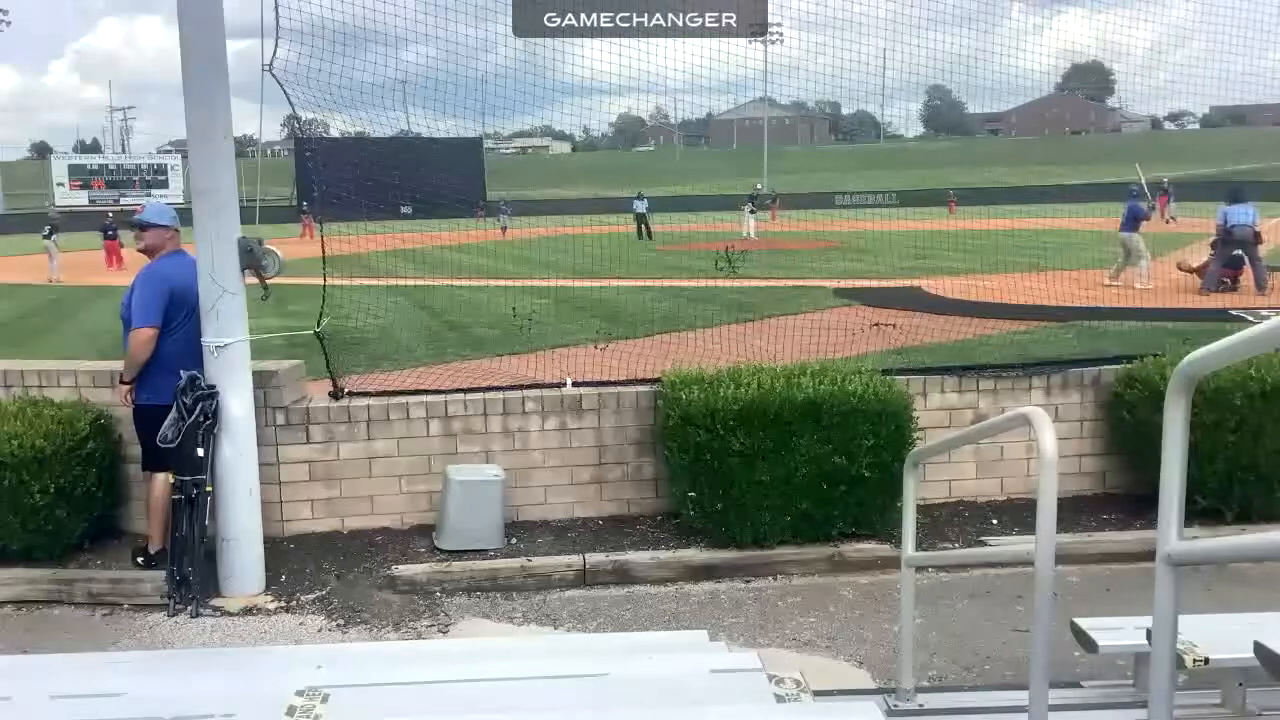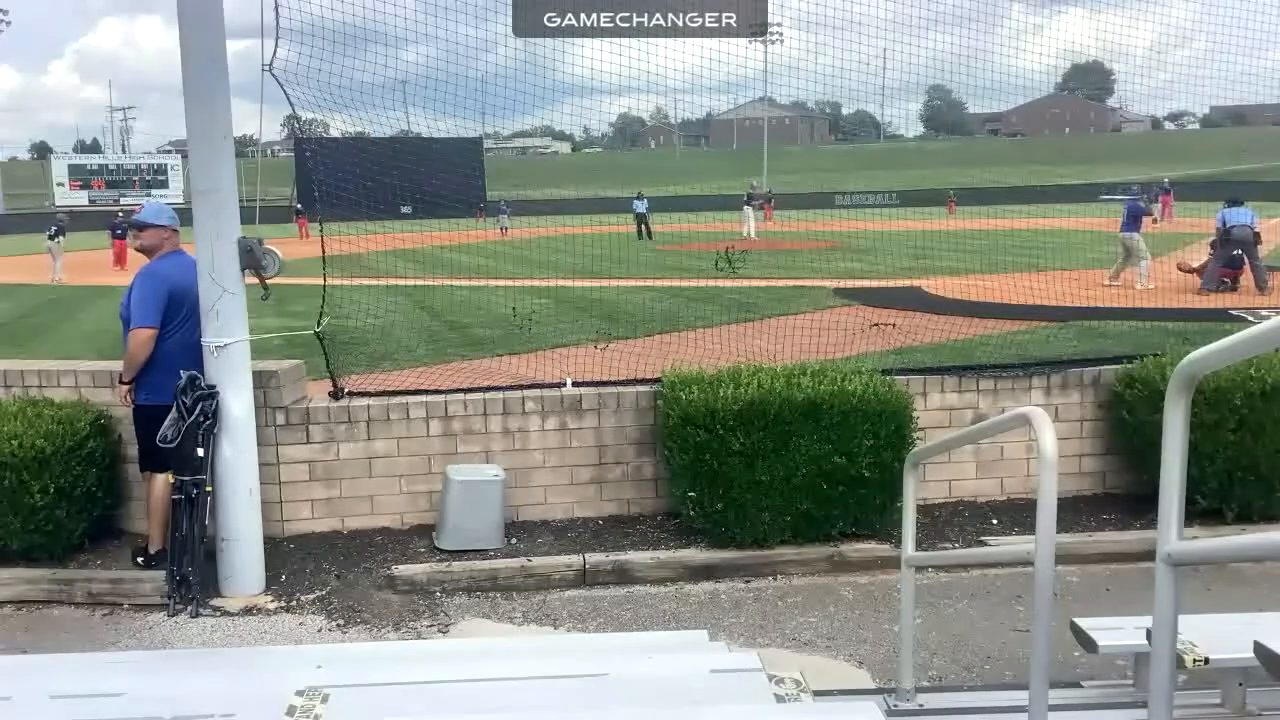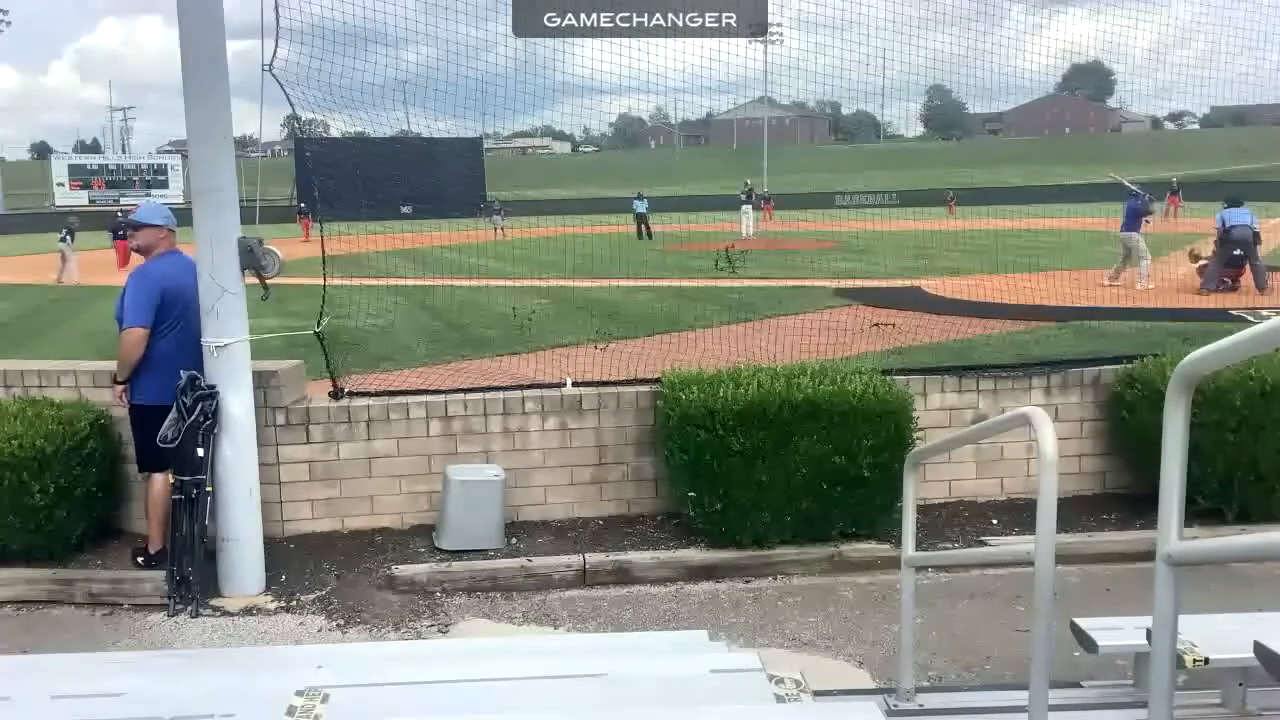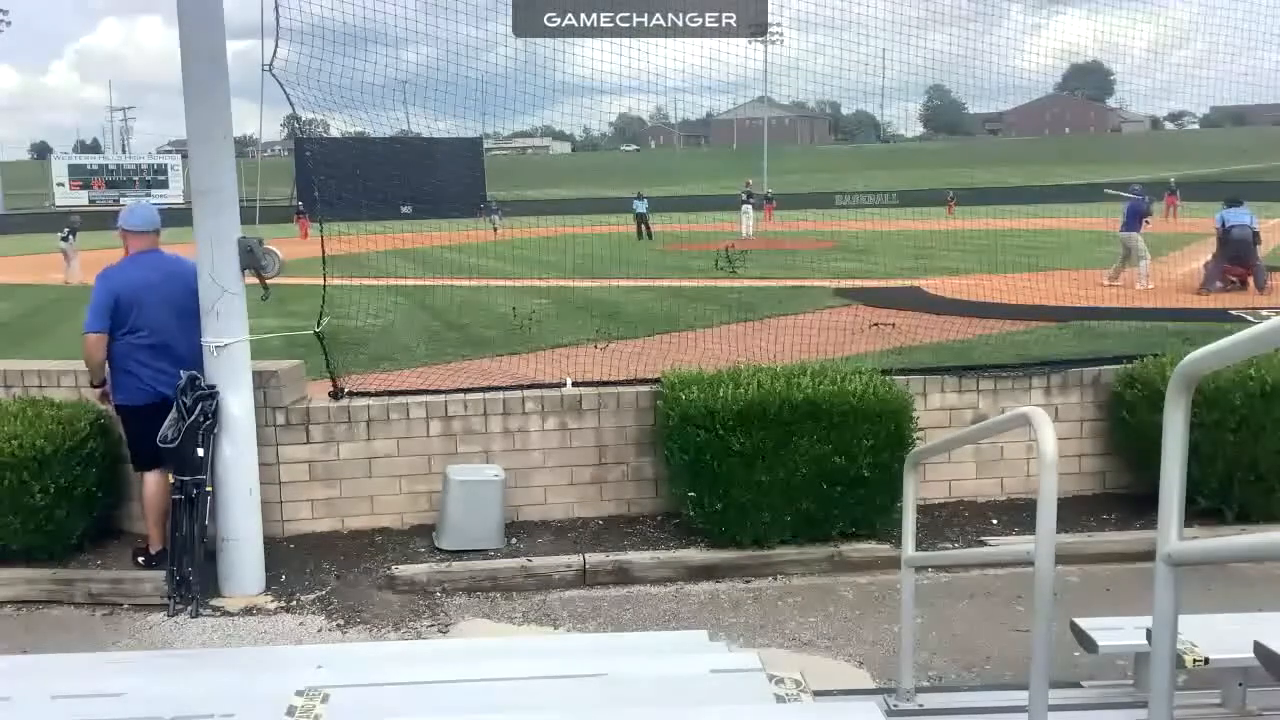
dt=0.7s
person 1, frame 1
left shoulder: (154, 274)
right shoulder: (194, 268)
left elbow: (144, 335)
left wrist: (126, 378)
left hip: (158, 390)
left knee: (160, 468)
left ankle: (155, 548)
person 1, frame 2
left shoulder: (153, 274)
right shoulder: (193, 268)
left elbow: (143, 335)
left wrist: (126, 378)
left hip: (158, 390)
left knee: (159, 469)
left ankle: (156, 549)
person 1, frame 3
left shoulder: (146, 275)
right shoulder: (194, 270)
left elbow: (135, 335)
left wrist: (120, 378)
left hip: (154, 391)
left knee: (158, 470)
left ankle: (155, 549)
person 1, frame 4
left shoulder: (111, 278)
right shoulder: (190, 269)
left elbow: (95, 340)
left wrist: (98, 382)
left hip: (139, 392)
left knee: (154, 469)
left ankle: (156, 549)
